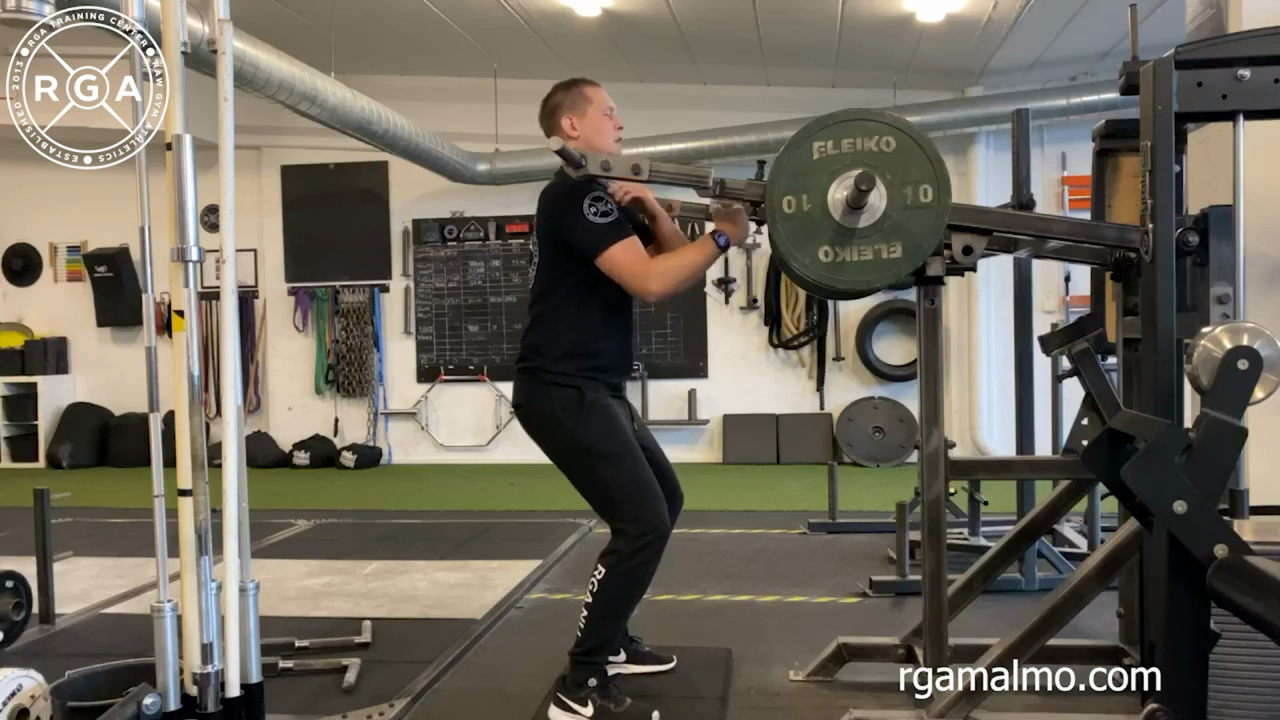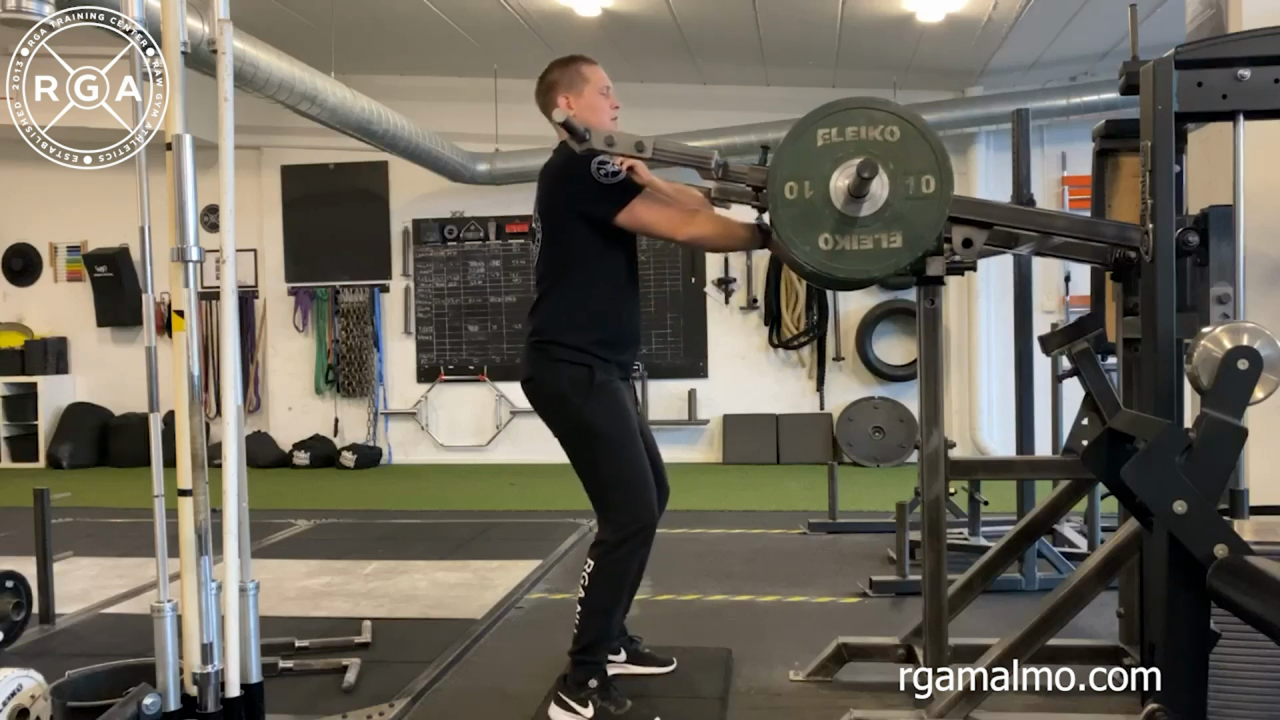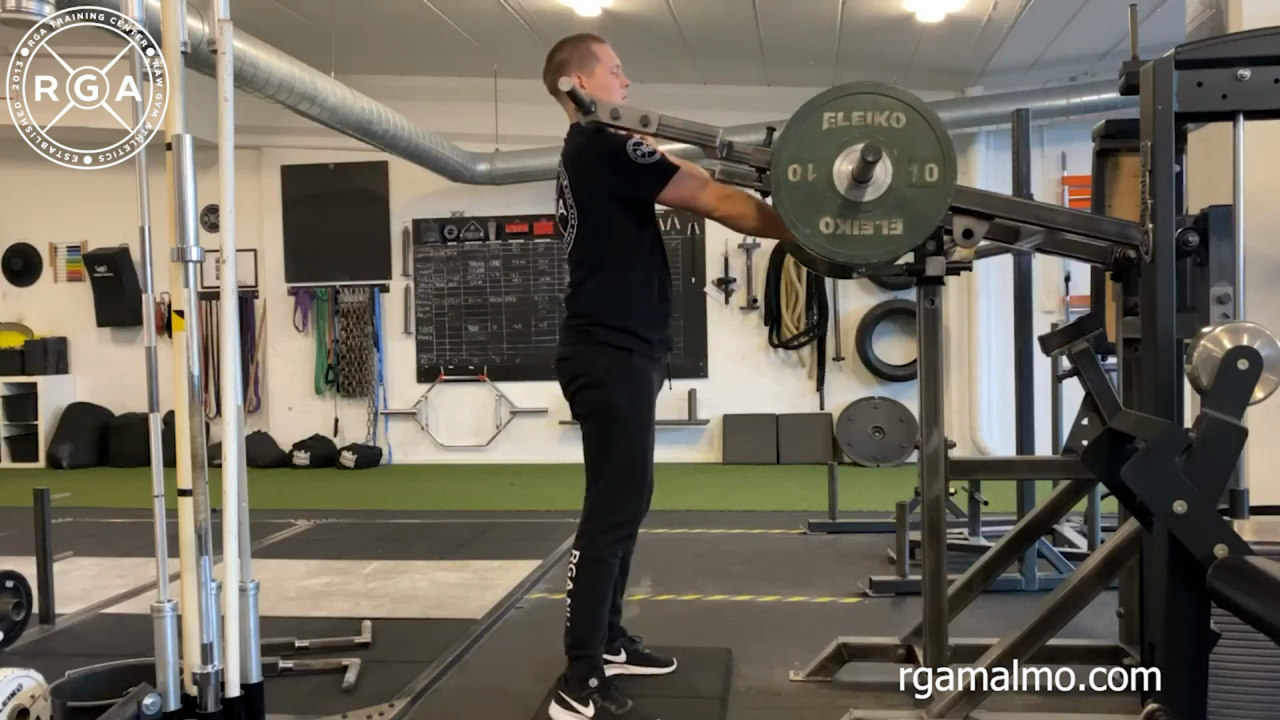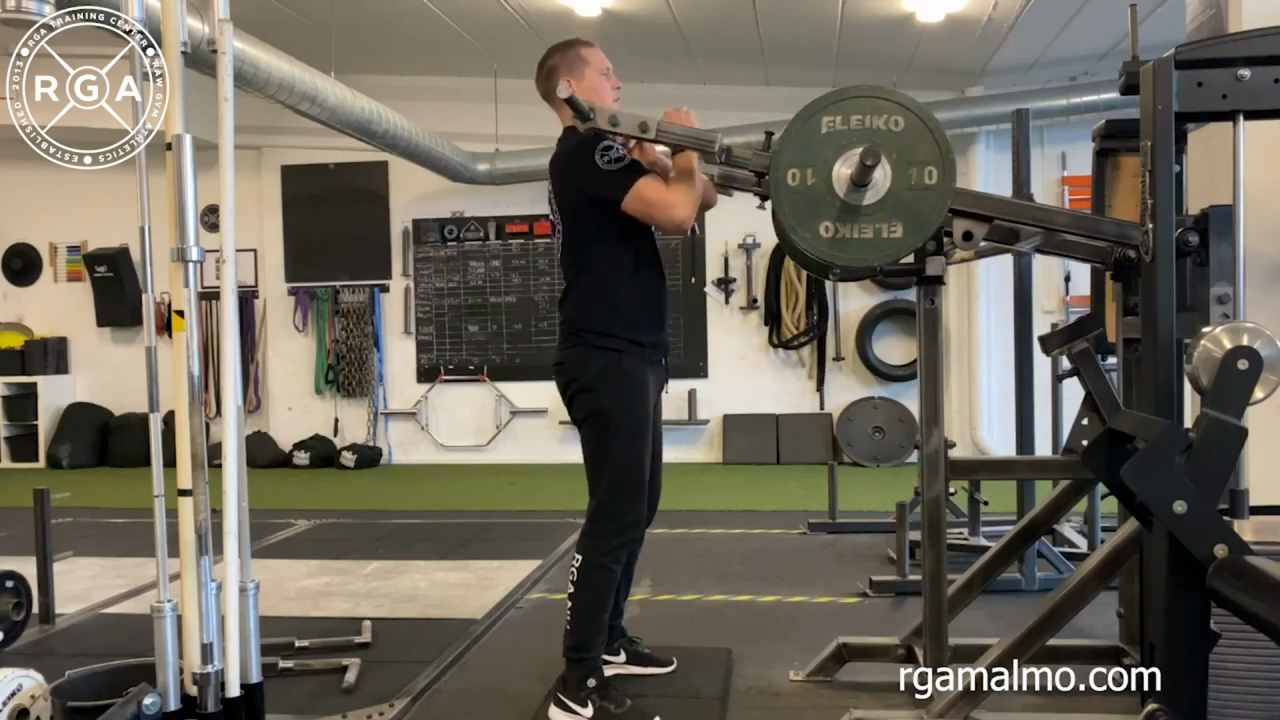
dt=0.7s
person 1, frame 1
left shoulder: (600, 197)
right shoulder: (576, 195)
left elbow: (669, 261)
right elbow: (649, 281)
left wrist: (653, 211)
right wrist: (723, 236)
left hip: (593, 388)
right hip: (564, 391)
left knee: (662, 504)
right knee: (642, 524)
left ankle: (610, 641)
person 1, frame 2
left shoulder: (590, 173)
right shoulder: (577, 170)
left elbow: (689, 205)
right elbow: (683, 229)
left wrist: (644, 180)
right wrist: (768, 236)
left hip: (597, 367)
right hip: (573, 371)
left knee: (647, 500)
right knee: (630, 517)
left ankle: (608, 642)
person 1, frame 3
left shoulder: (594, 152)
right shoulder: (603, 148)
left elbow: (693, 181)
right elbow: (717, 202)
left wrist: (653, 151)
left hip: (615, 352)
right hip: (611, 355)
left knee: (623, 505)
right knee: (612, 512)
left ankle: (607, 643)
person 1, frame 4
left shoulder: (603, 157)
right shoulder: (586, 153)
left elbow: (701, 195)
right elbow: (680, 212)
left wrist: (662, 158)
right wrist: (682, 150)
left hip: (627, 357)
right hip: (605, 361)
left knee: (634, 509)
right knee: (615, 516)
left ankle: (607, 643)
